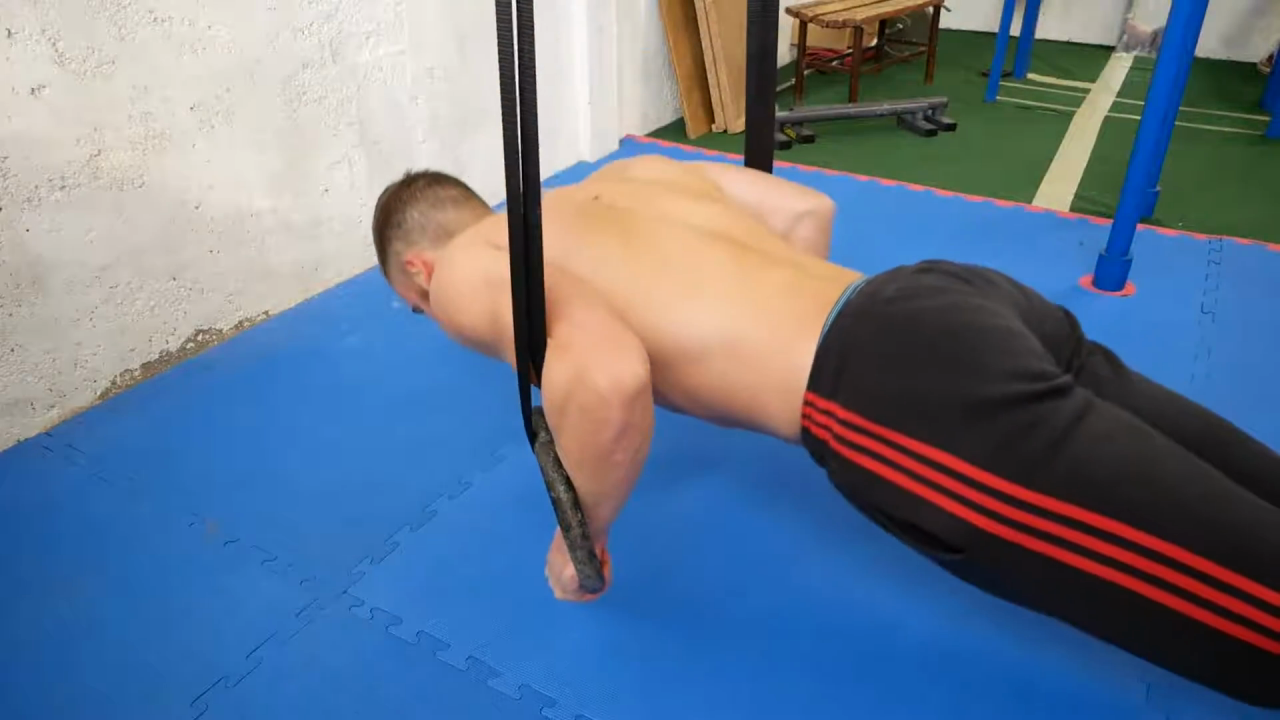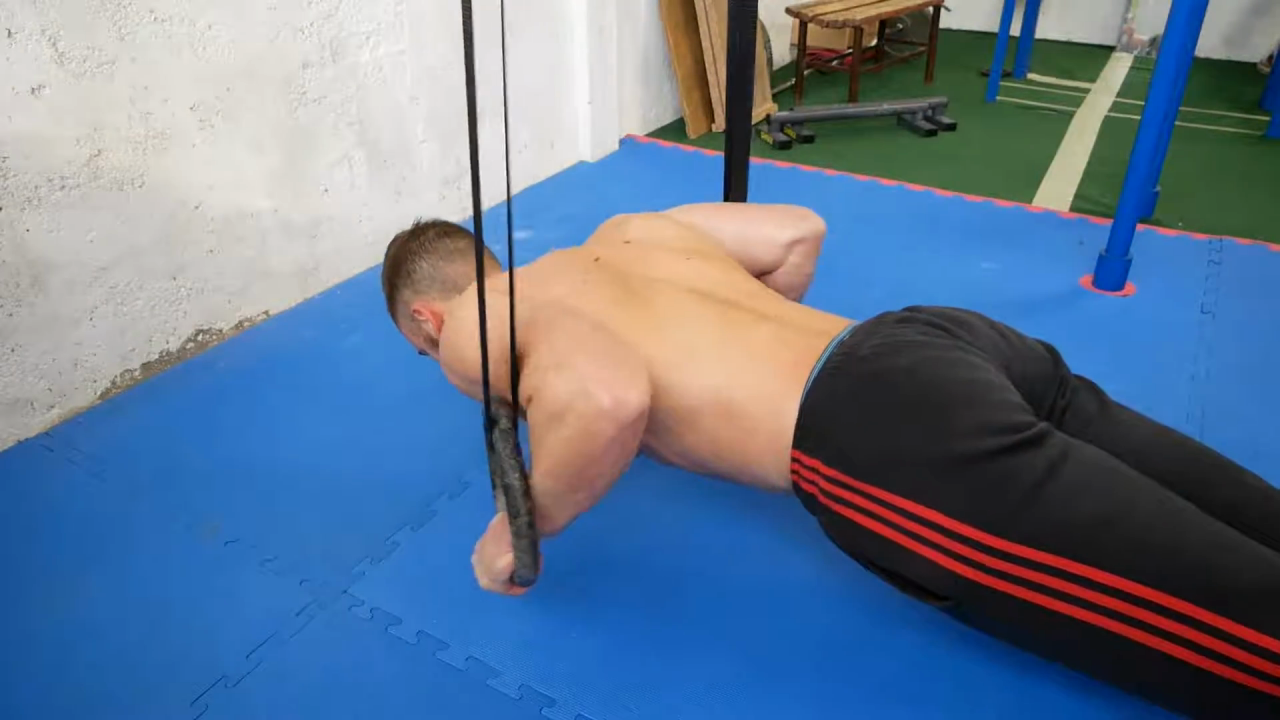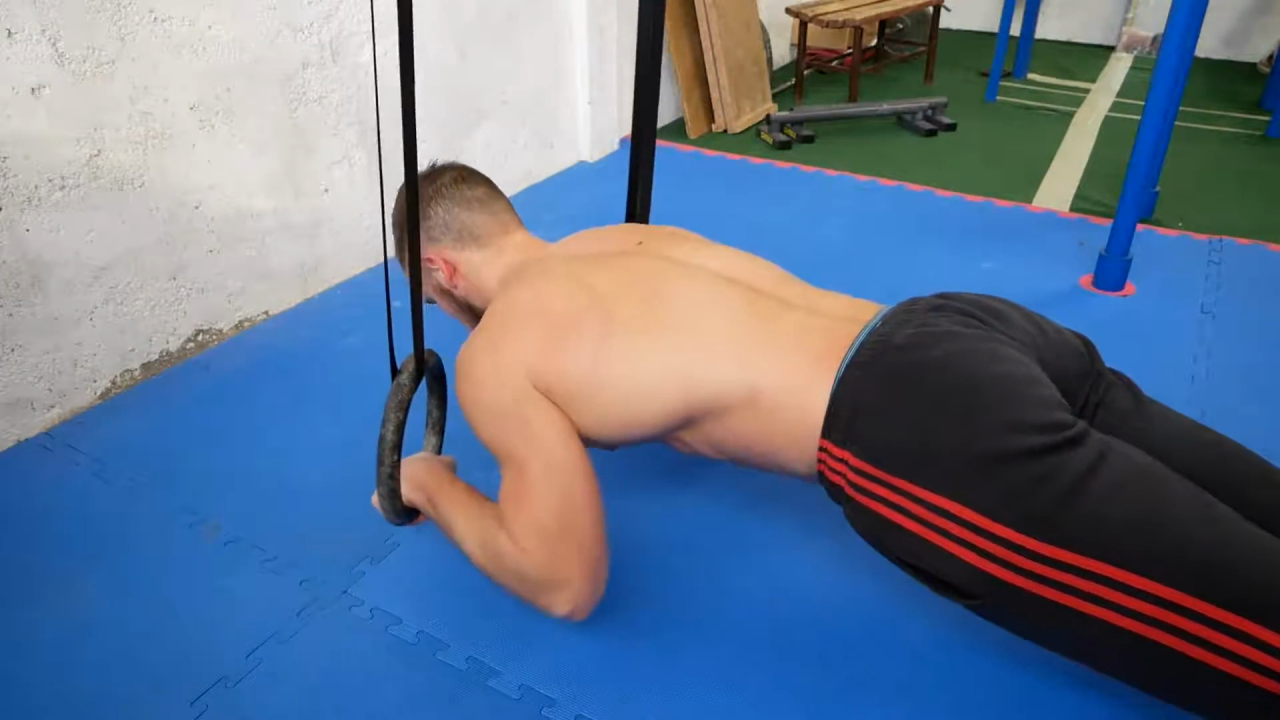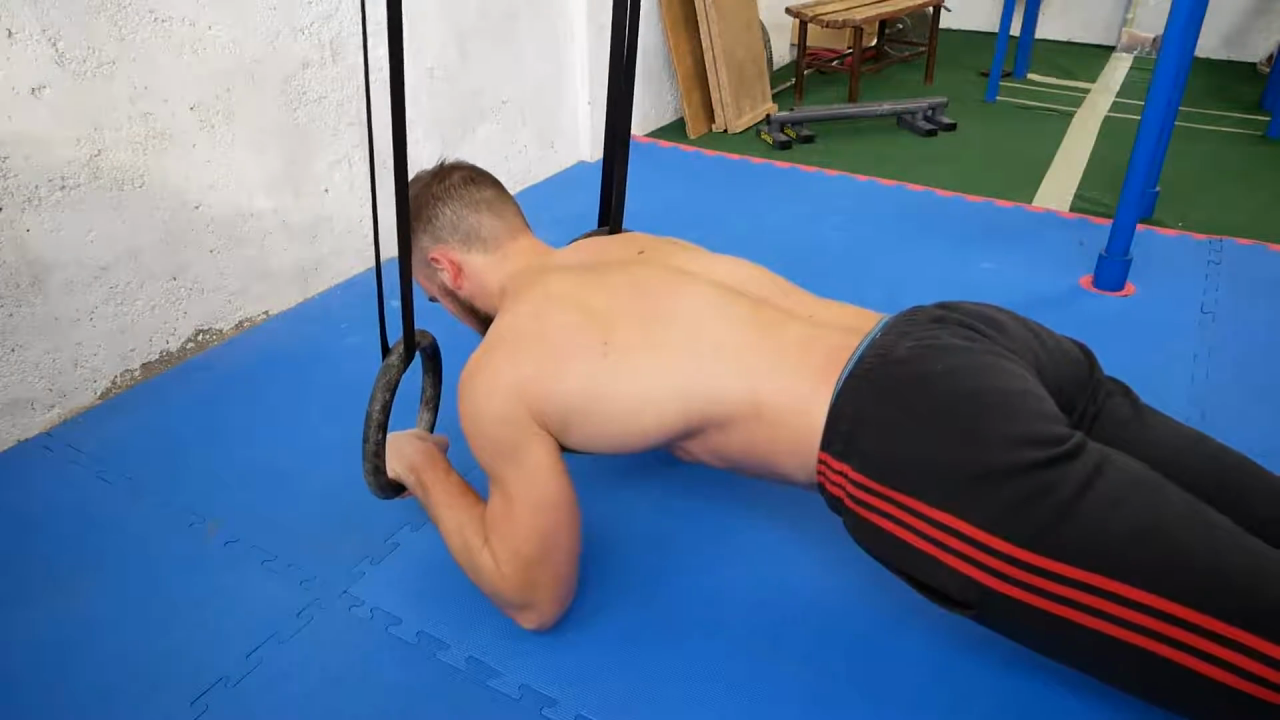
dt=0.7s
person 1, frame 1
left shoulder: (469, 270)
right shoulder: (621, 177)
left elbow: (608, 379)
right elbow: (810, 212)
left wrist: (580, 541)
left hip: (900, 396)
right hip: (957, 300)
person 1, frame 2
left shoulder: (474, 331)
right shoulder: (619, 233)
left elbow: (609, 402)
right elbow: (801, 232)
left wrist: (519, 535)
left hip: (892, 441)
right hip: (942, 342)
person 1, frame 3
left shoulder: (493, 360)
right shoulder: (622, 237)
left elbow: (569, 583)
left wrist: (433, 488)
left hip: (926, 433)
right hip: (969, 328)
person 1, frame 4
left shoulder: (496, 378)
right shoulder: (617, 247)
left elbow: (535, 598)
left wrist: (424, 469)
left hip: (922, 447)
right hip: (968, 336)
